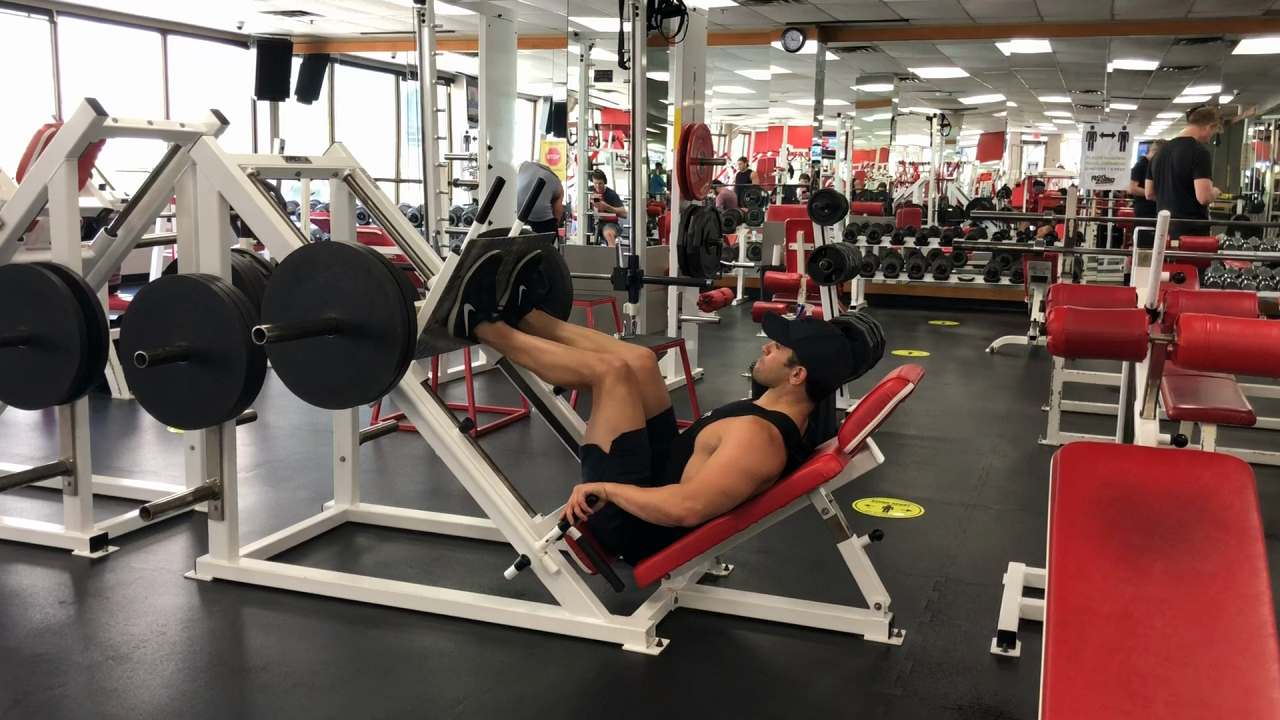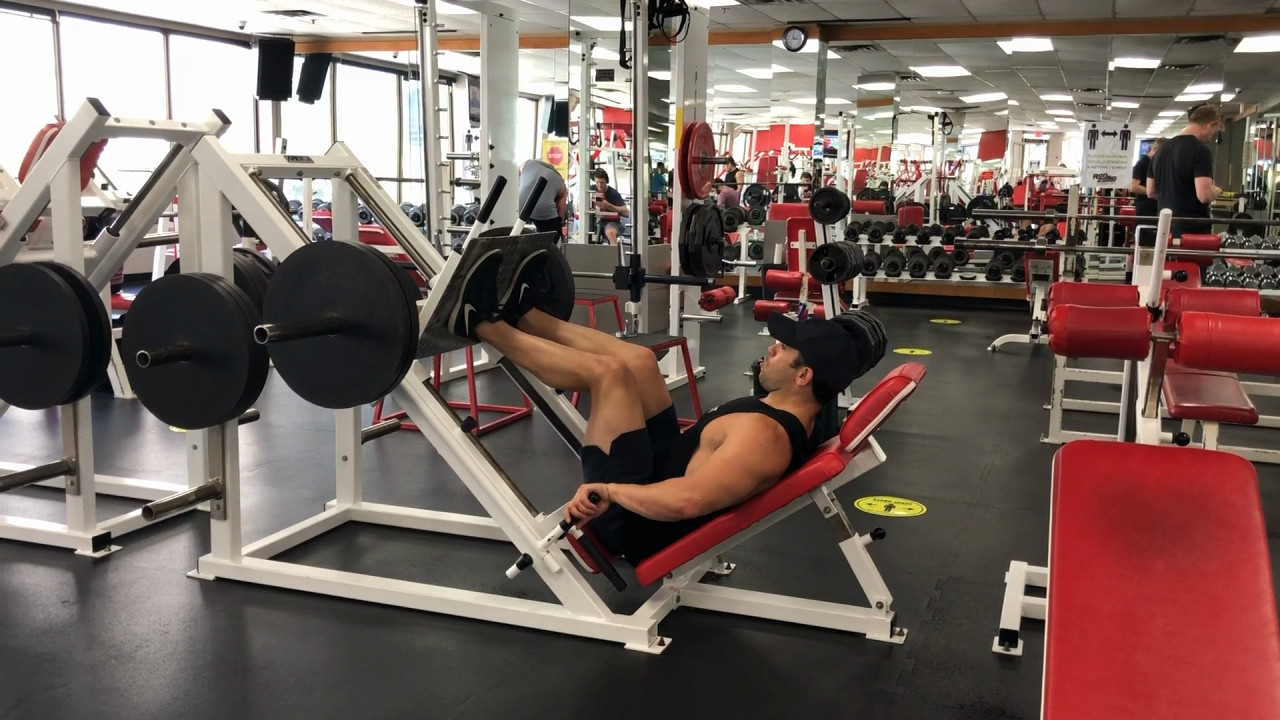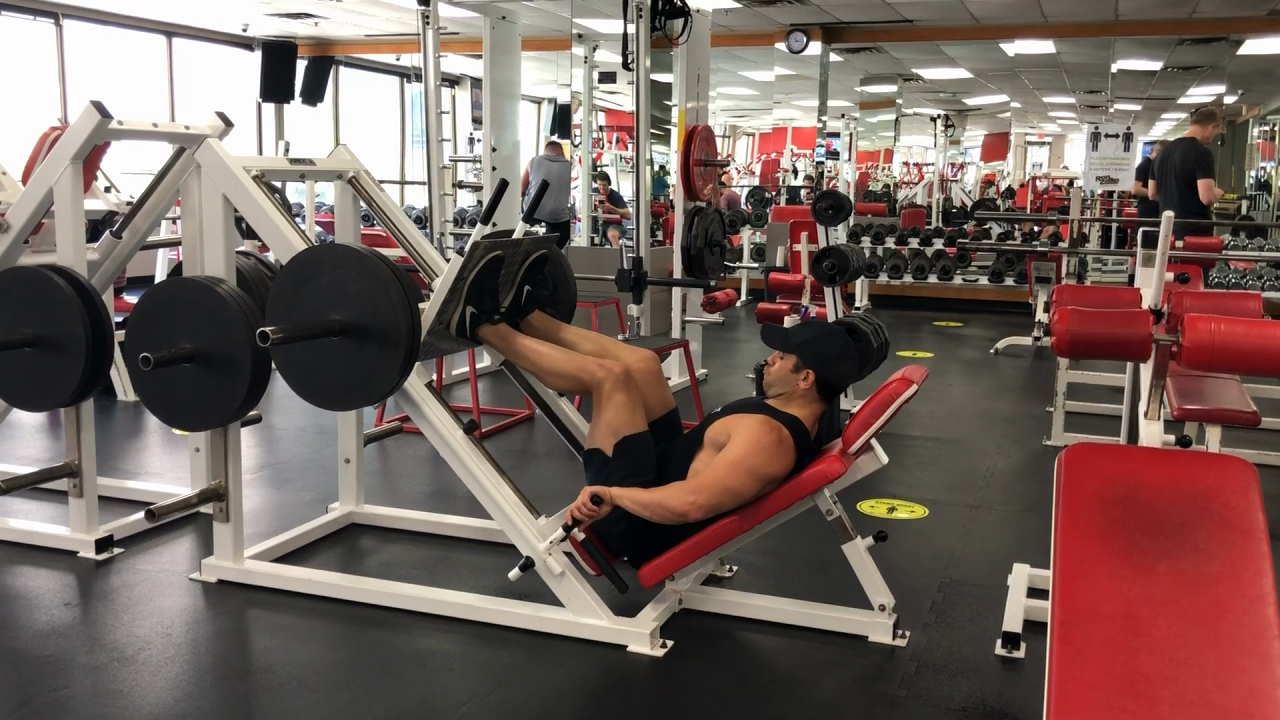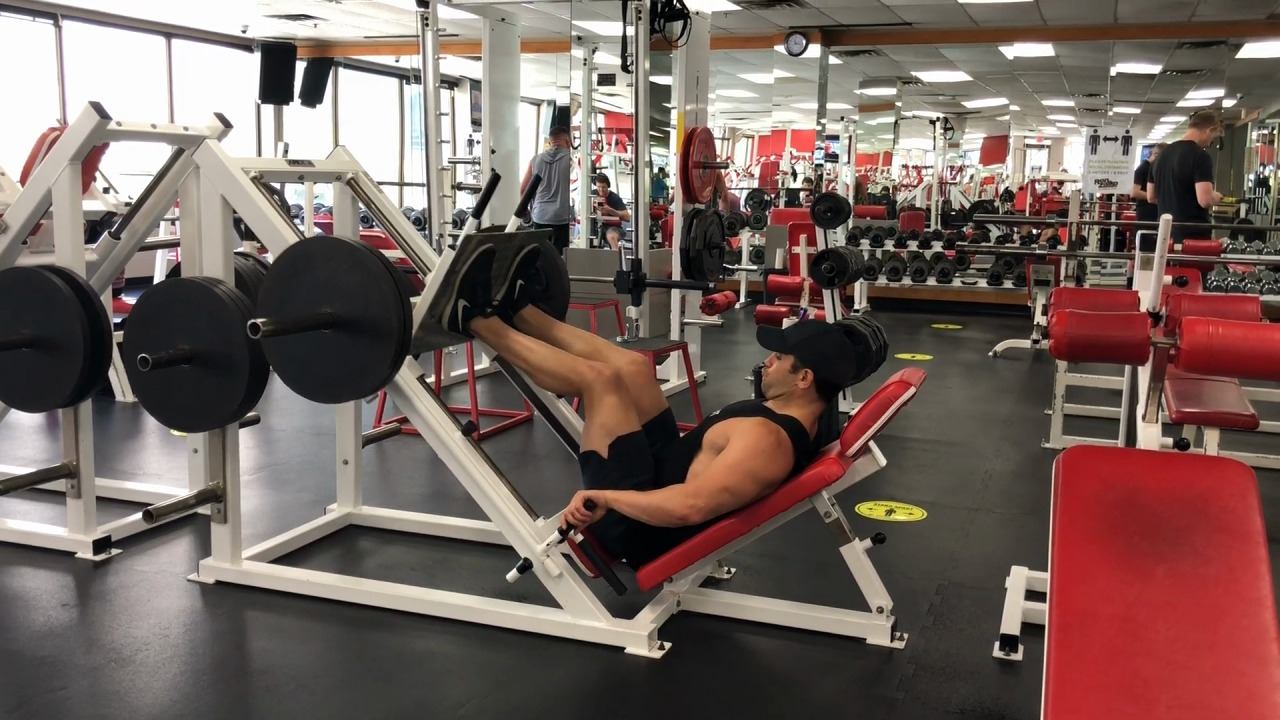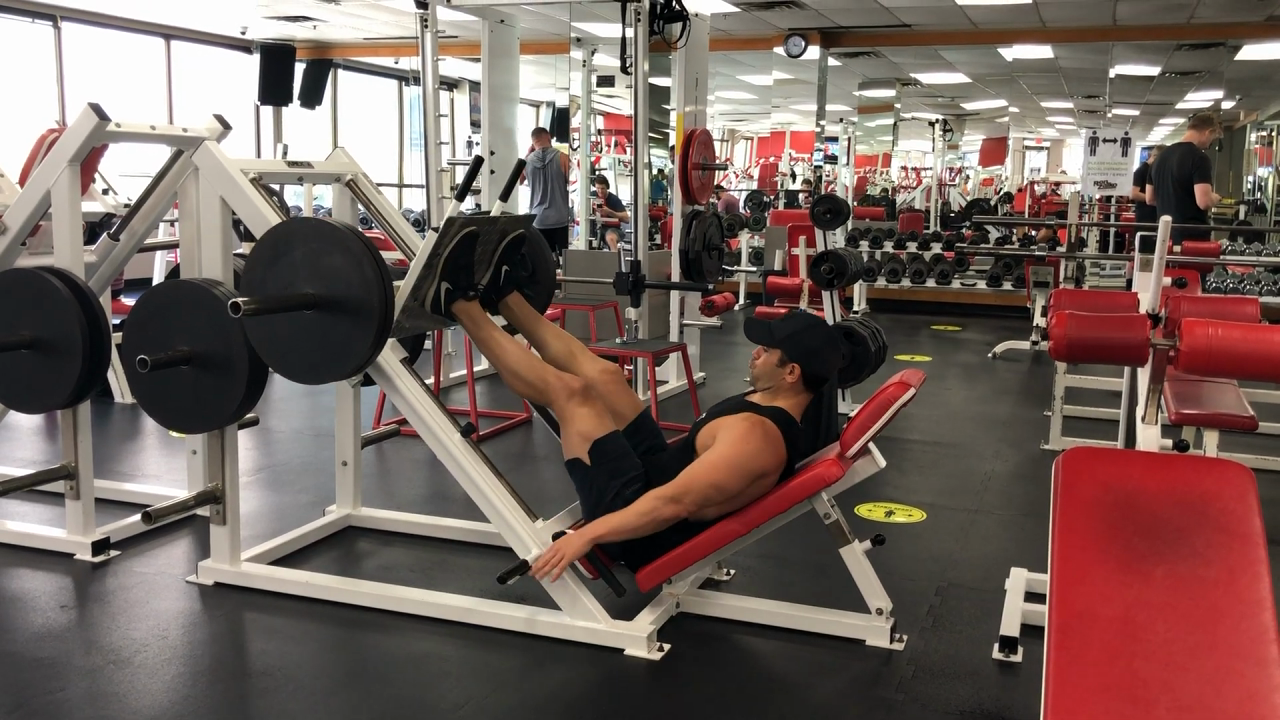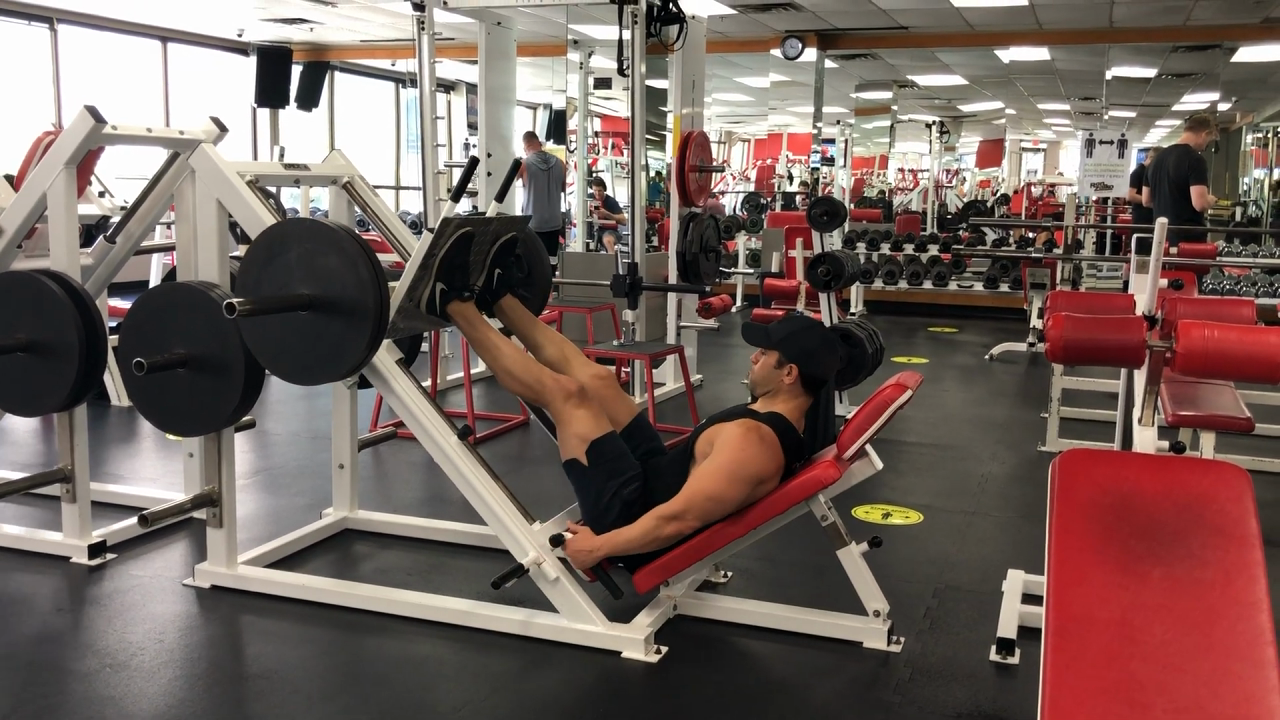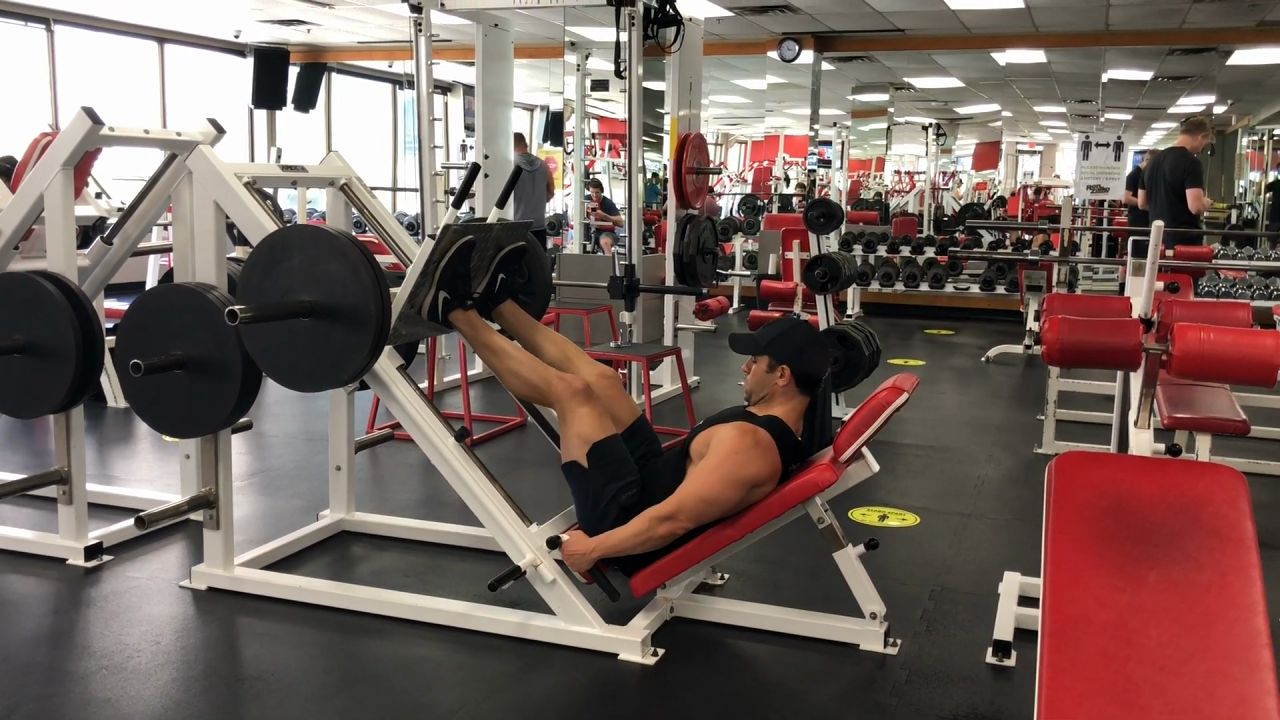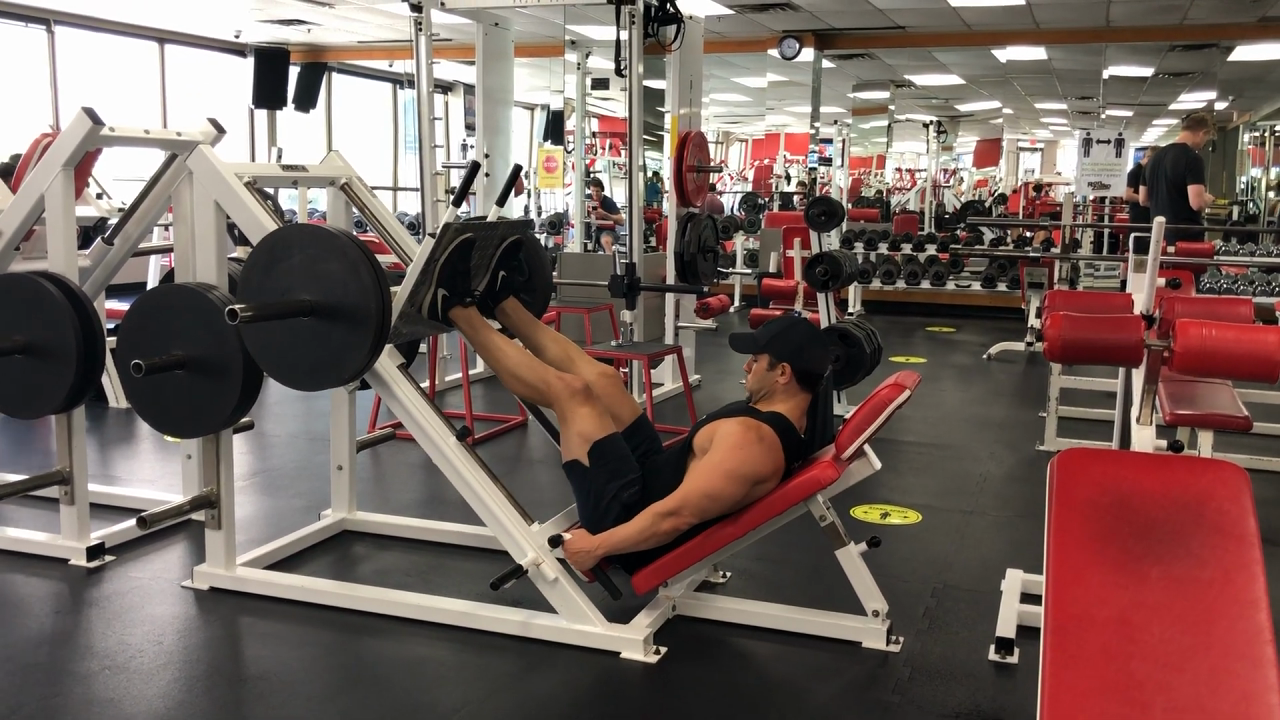
dt=0.5s
person 1, frame 1
left shoulder: (759, 437)
right shoulder: (786, 422)
left elbow: (686, 509)
left wrist: (604, 488)
left hip: (628, 523)
left knee: (610, 369)
right knee: (638, 361)
left ankle: (483, 325)
right ankle: (522, 314)
person 1, frame 2
left shoulder: (763, 435)
right shoulder: (791, 422)
left elbow: (687, 500)
left wrist: (607, 490)
left hip: (632, 522)
left knee: (609, 372)
right knee: (637, 361)
left ankle: (485, 322)
right ankle: (522, 312)
person 1, frame 3
left shoulder: (767, 437)
right shoulder: (794, 422)
left elbow: (690, 504)
left wrist: (611, 493)
left hip: (635, 523)
left knee: (610, 374)
right knee: (641, 364)
left ankle: (484, 325)
right ankle: (525, 315)
person 1, frame 4
left shoulder: (766, 439)
right shoulder: (792, 427)
left elbow: (689, 507)
left wrist: (604, 498)
left hip: (634, 527)
left knee: (600, 377)
right knee: (631, 368)
left ankle: (478, 319)
right ankle: (517, 309)
person 1, frame 5
left shoulder: (756, 434)
right shoulder: (783, 416)
left elbow: (674, 502)
left wrist: (584, 537)
left hip: (644, 534)
left knee: (570, 390)
right knee: (602, 376)
left ankle: (459, 301)
right ankle: (501, 294)
person 1, frame 6
left shoulder: (752, 440)
right shoulder: (788, 426)
left elbow: (679, 520)
left wrist: (599, 548)
left hip: (631, 513)
right hip: (655, 476)
left knee: (567, 392)
right knee: (597, 380)
left ankle: (456, 303)
right ankle: (497, 296)
person 1, frame 7
left shoulder: (749, 444)
right shoulder: (784, 428)
left elbow: (674, 521)
left wrist: (593, 548)
left hip: (627, 516)
right hip: (650, 478)
left knee: (573, 390)
right knee: (601, 380)
left ankle: (456, 310)
right ankle: (496, 302)
person 1, frame 8
left shoulder: (752, 439)
right shoulder: (786, 427)
left elbow: (678, 516)
left wrist: (597, 546)
left hip: (629, 514)
left knee: (570, 391)
right knee: (601, 380)
left ankle: (457, 308)
right ankle: (499, 301)
